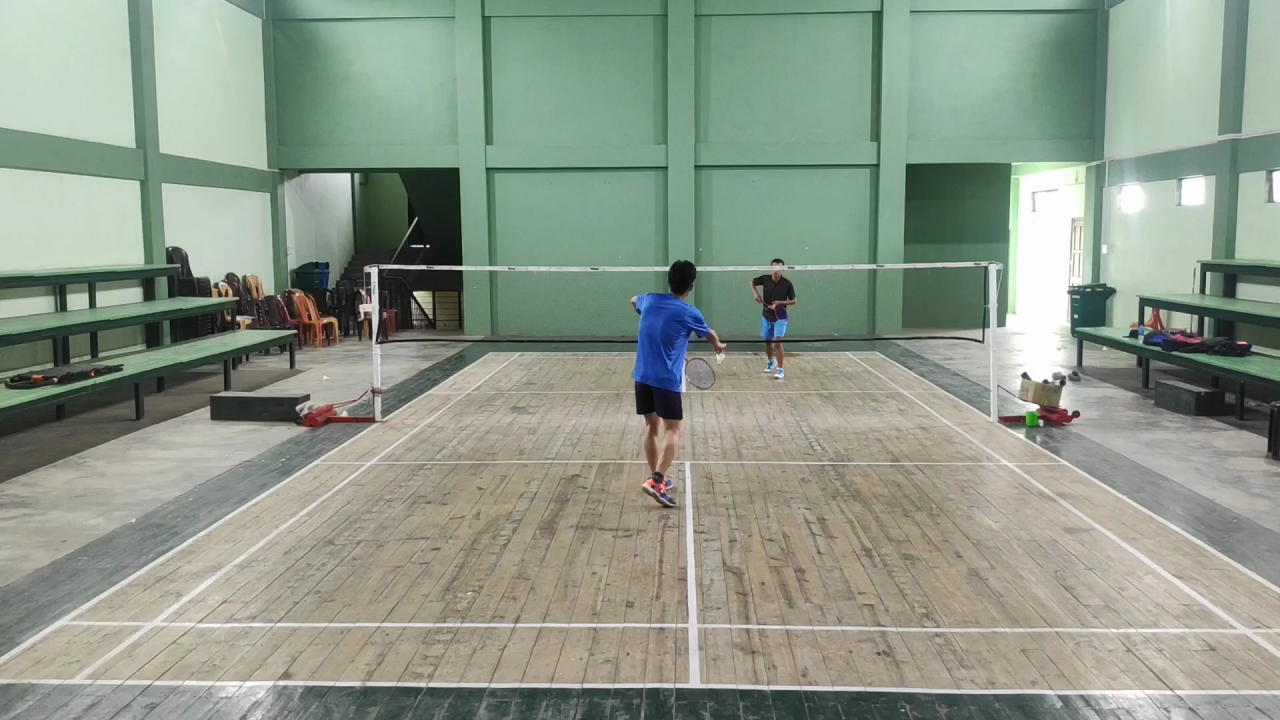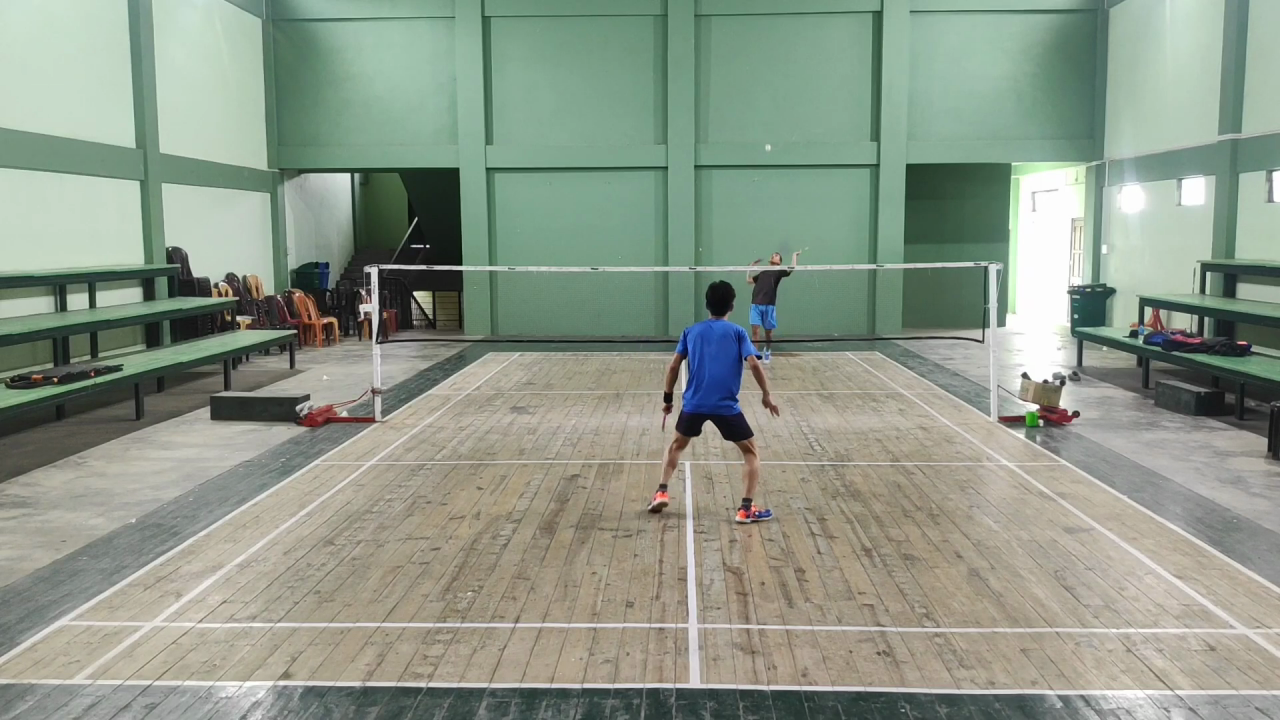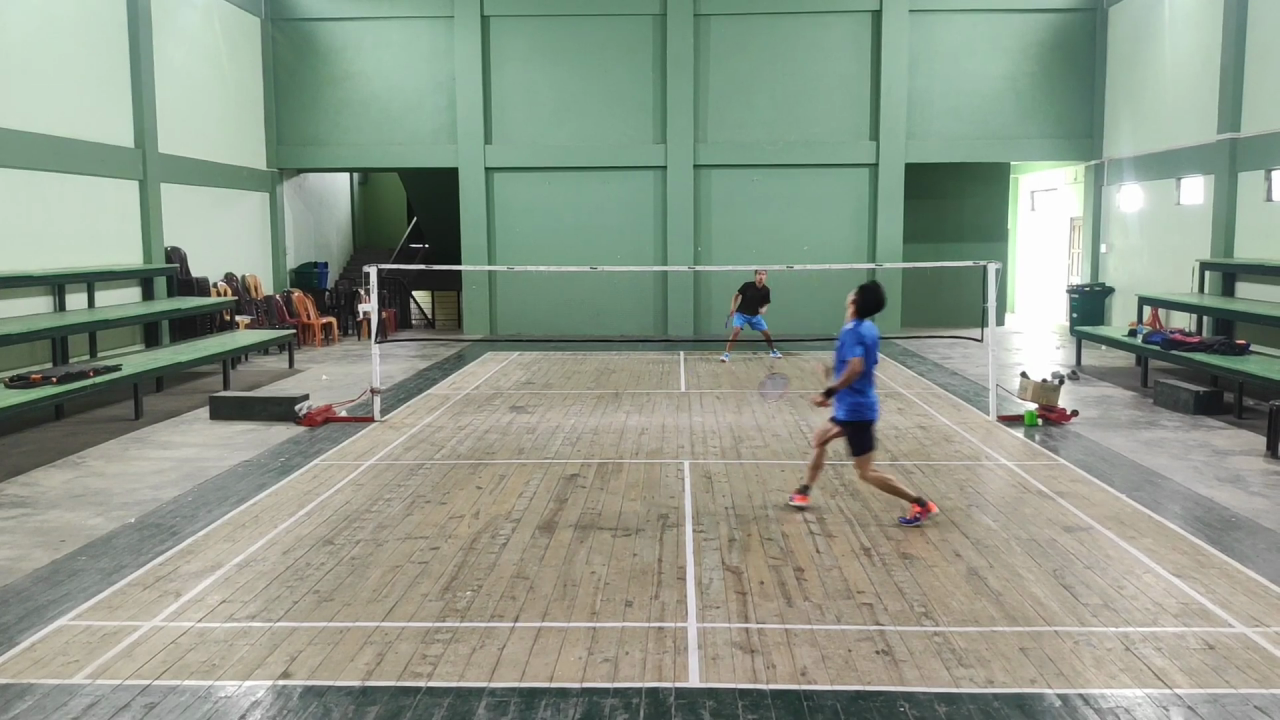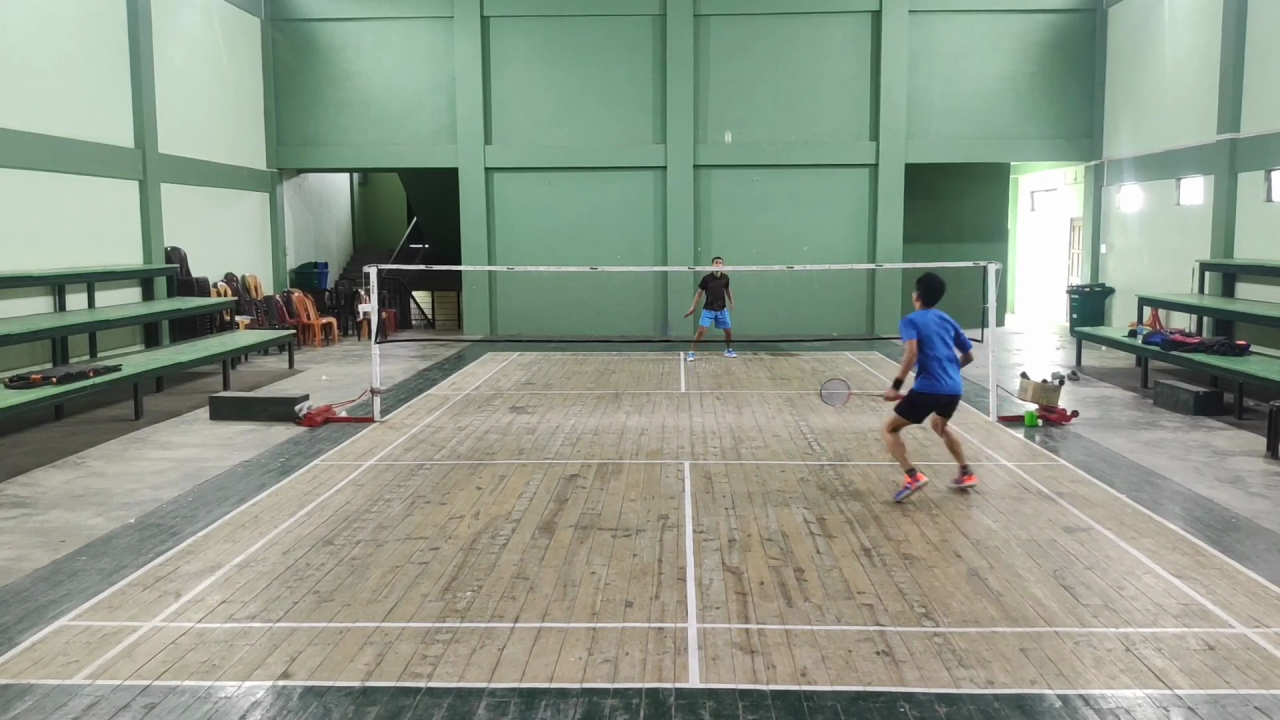
dt=1s
person 1, frame 1
left shoulder: (649, 300)
right shoulder: (689, 313)
left elbow: (633, 301)
right elbow: (710, 335)
right wrist: (719, 346)
left hip: (642, 376)
right hip: (666, 379)
left knee: (652, 426)
right knee: (673, 431)
left ankle: (657, 477)
right ankle: (657, 481)
person 1, frame 2
left shoulder: (691, 331)
right shoulder: (738, 332)
left elbow: (673, 367)
right elbow: (754, 364)
left wrist: (668, 398)
right wrist: (767, 396)
left hip: (694, 404)
right hip: (726, 406)
left knee: (676, 445)
right knee: (751, 452)
left ankle: (662, 494)
right ankle: (746, 508)
person 1, frame 3
left shoulder: (853, 334)
right shoulder: (868, 329)
left elbow: (855, 369)
left wrist: (828, 393)
left hip: (857, 411)
right hip: (851, 407)
left knee: (866, 472)
right knee: (819, 440)
left ankle: (921, 505)
right ankle: (803, 493)
person 1, frame 4
left shoulder: (911, 320)
right shoulder: (948, 320)
left elbow: (911, 353)
right elbow: (968, 356)
left wrist: (896, 385)
left hip: (929, 388)
right hip: (953, 389)
left knee: (890, 430)
right knee: (939, 426)
left ankle: (913, 476)
right ankle: (965, 473)
